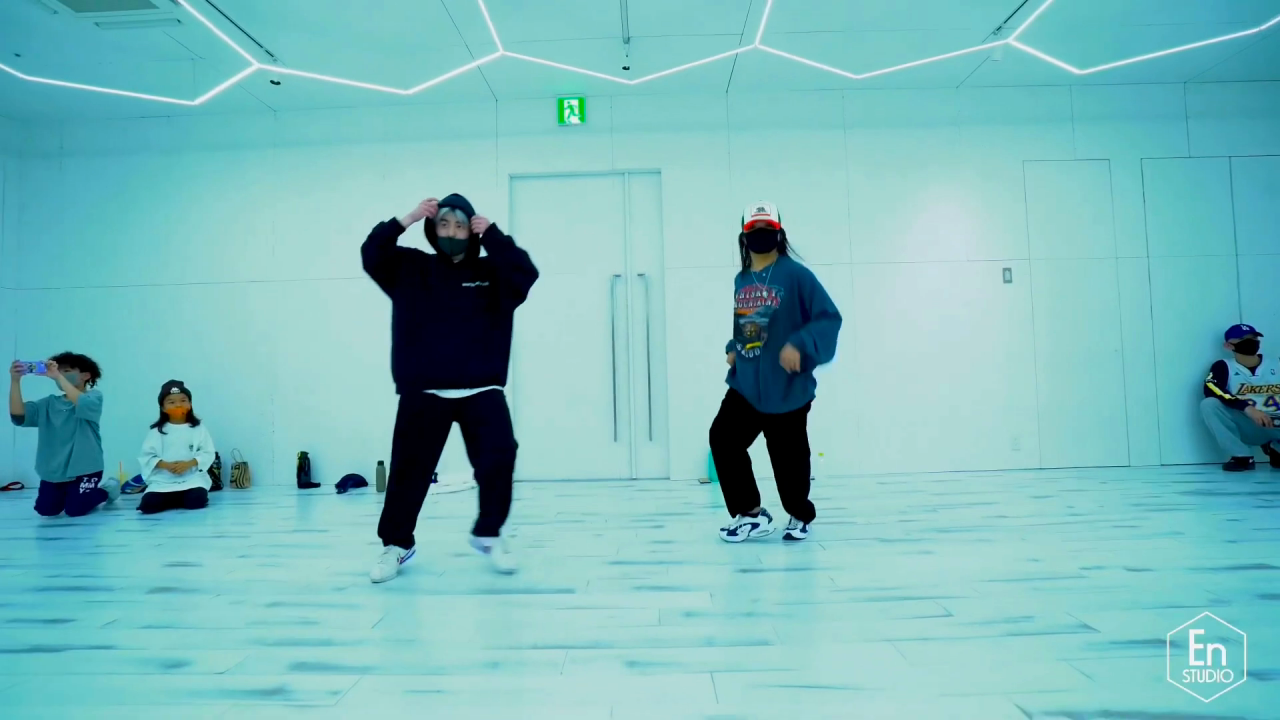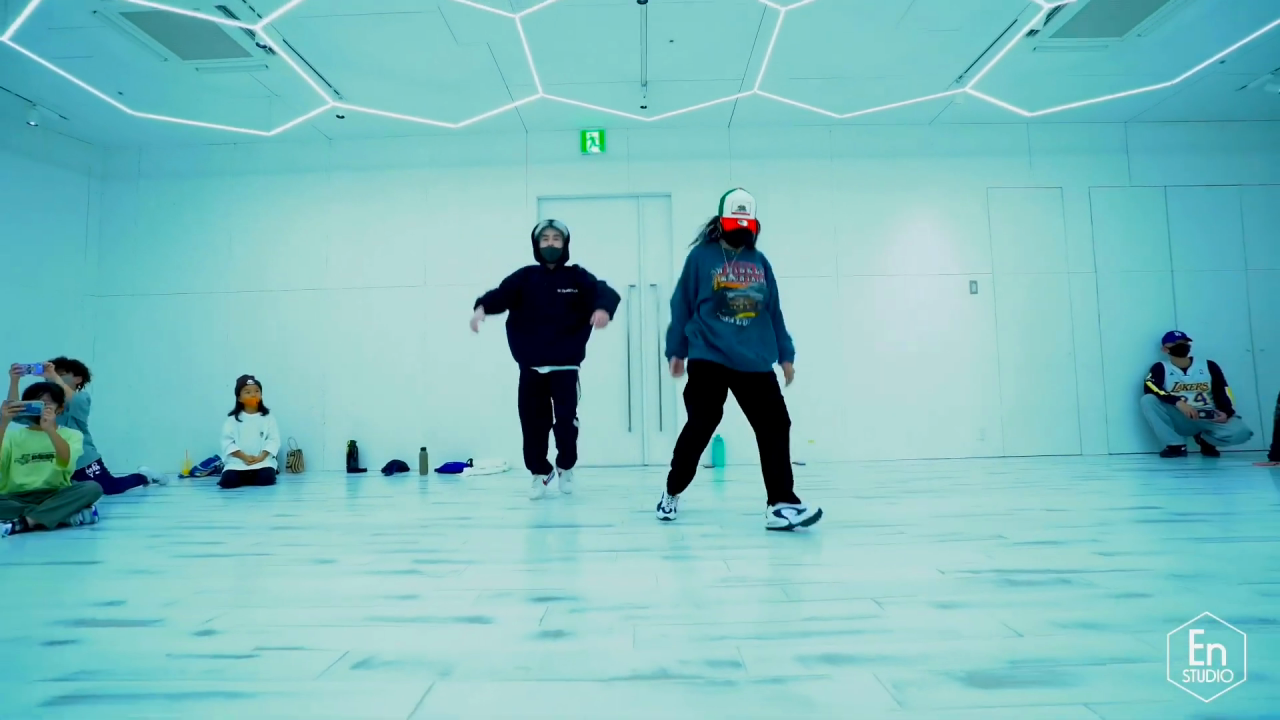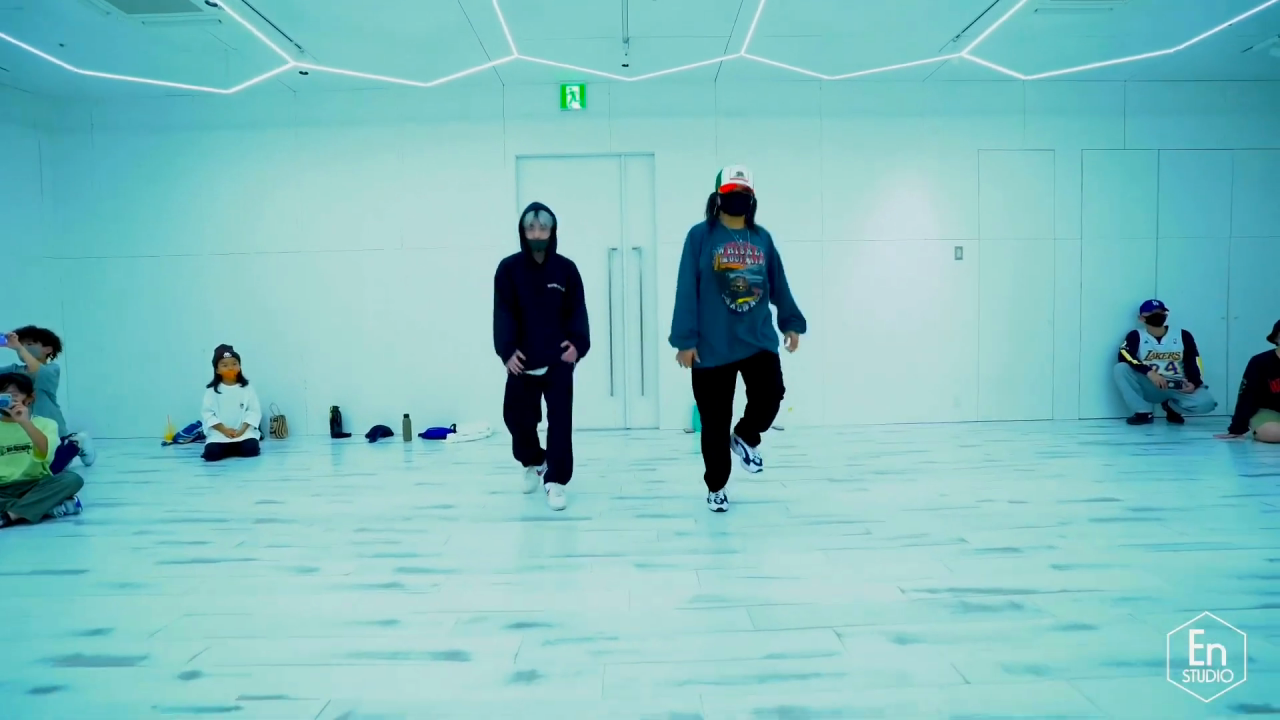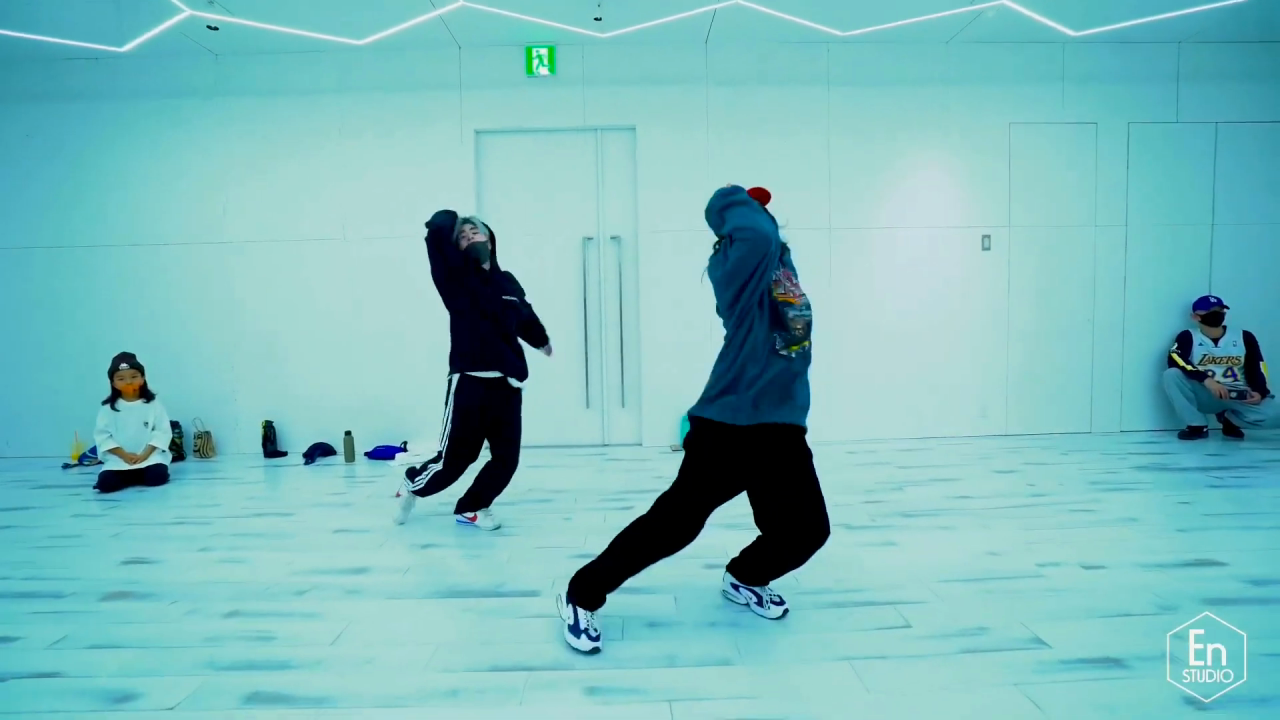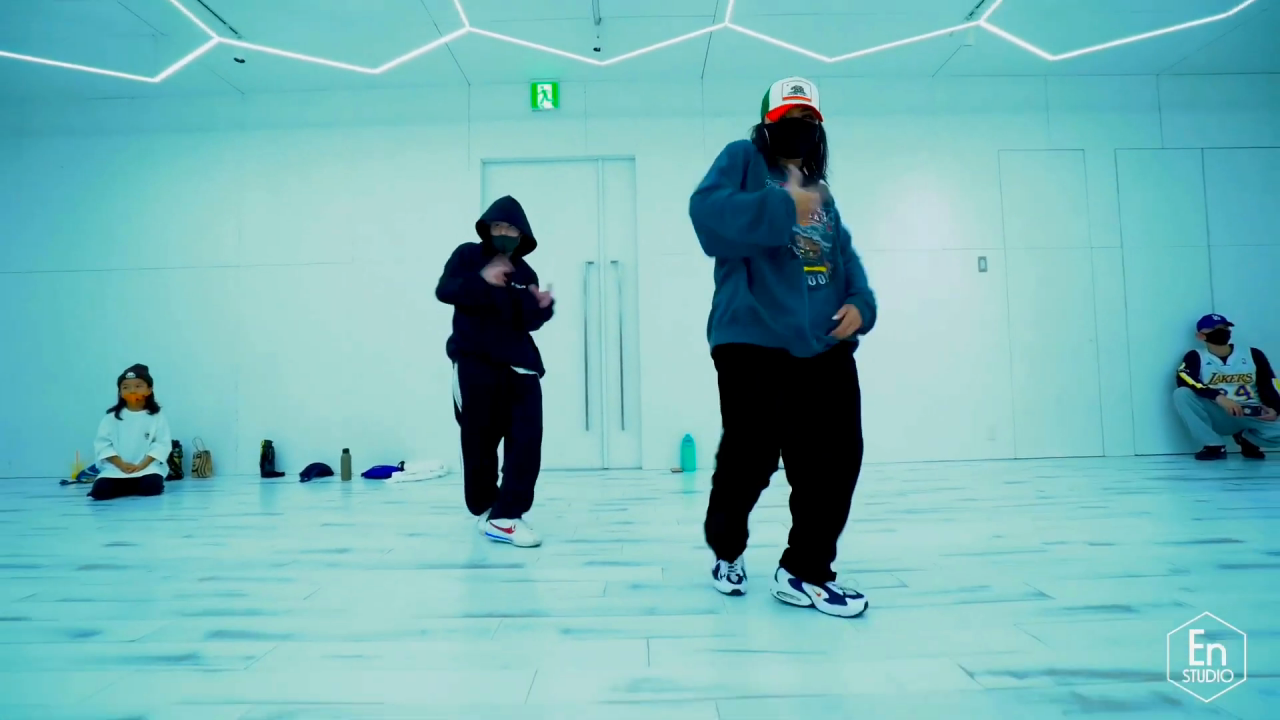
dt=1s
person 1, frame 1
left shoulder: (795, 274)
right shoulder: (741, 280)
left elbow: (827, 319)
left wrist: (801, 348)
right wrist: (733, 349)
left hip: (787, 389)
right hip: (745, 386)
left knee: (788, 459)
right knee: (722, 442)
left ankle: (801, 517)
right ankle: (751, 515)
person 1, frame 2
left shoulder: (759, 261)
right shoulder: (700, 255)
left elbow: (772, 310)
right elbow: (682, 304)
left wrist: (786, 355)
right wrist: (677, 349)
left hip: (755, 361)
right hip: (709, 356)
left knee: (775, 426)
right knee: (701, 424)
left ankle: (781, 504)
right ankle: (673, 492)
person 1, frame 3
left shoulder: (762, 238)
right shoulder: (701, 236)
left elbow: (778, 285)
right elbow: (687, 290)
left wrist: (792, 323)
right wrist: (686, 339)
left hip: (758, 340)
right hip: (714, 347)
left knee: (770, 393)
right knee: (715, 418)
left ankle: (745, 437)
right ankle: (716, 486)
person 1, frame 4
left shoulder: (776, 259)
right shoulder: (739, 258)
right elbow: (758, 235)
right wrist: (735, 202)
left hip: (783, 423)
right hip: (733, 415)
left knee: (807, 528)
right knee: (676, 519)
left ankle: (746, 579)
right ankle: (582, 598)
person 1, frame 5
left shoulder: (821, 200)
right shoulder: (742, 159)
left elbow: (844, 266)
right elbow: (711, 220)
left wrist: (861, 308)
right wrist: (781, 208)
left hip: (822, 344)
right hip: (751, 340)
left knee: (837, 457)
right knee: (748, 462)
left ankle: (804, 573)
right ankle: (726, 552)
person 2, frame 1
left shoulder: (492, 271)
right shoulder: (413, 268)
left elbow: (526, 276)
right elbow: (372, 255)
left wrist: (493, 235)
right wrist: (406, 220)
left hip: (482, 389)
right hip: (425, 391)
left knee: (499, 457)
right knee: (408, 471)
left ankle: (488, 534)
right ankle: (396, 544)
person 2, frame 2
left shoulder: (577, 277)
right shoulder: (525, 277)
left elbow: (606, 293)
right elbow: (501, 296)
left wrist: (604, 308)
right wrist: (482, 308)
left hip: (565, 364)
right hip: (532, 365)
left knee: (565, 421)
right knee: (533, 422)
left ankle: (565, 467)
right ankle: (541, 472)
person 2, frame 3
left shoulder: (565, 268)
right shoulder: (509, 268)
left elbow: (577, 310)
right elbow: (503, 313)
left wrist: (577, 342)
right wrist: (507, 350)
left hip: (559, 359)
right hip: (524, 360)
left knee: (560, 419)
right knee: (517, 418)
left ankle: (555, 481)
right ankle: (534, 462)
person 2, frame 4
left shoulder: (507, 282)
right shoulder: (454, 272)
left elbow: (525, 318)
right elbow: (438, 232)
left wrist: (541, 340)
right wrist: (452, 226)
left hip: (508, 380)
right hip: (470, 376)
left knee: (506, 457)
right knee: (454, 456)
left ankle: (471, 507)
right ankle: (412, 487)
person 2, frame 5
left shoulder: (524, 273)
right shoulder: (469, 256)
left elbow: (534, 317)
right elbow: (447, 291)
left wrist: (541, 305)
right wrist: (483, 282)
left hip: (520, 366)
right hip: (475, 363)
left knee: (527, 439)
right knee: (478, 441)
left ankle: (504, 517)
right ankle: (484, 509)
